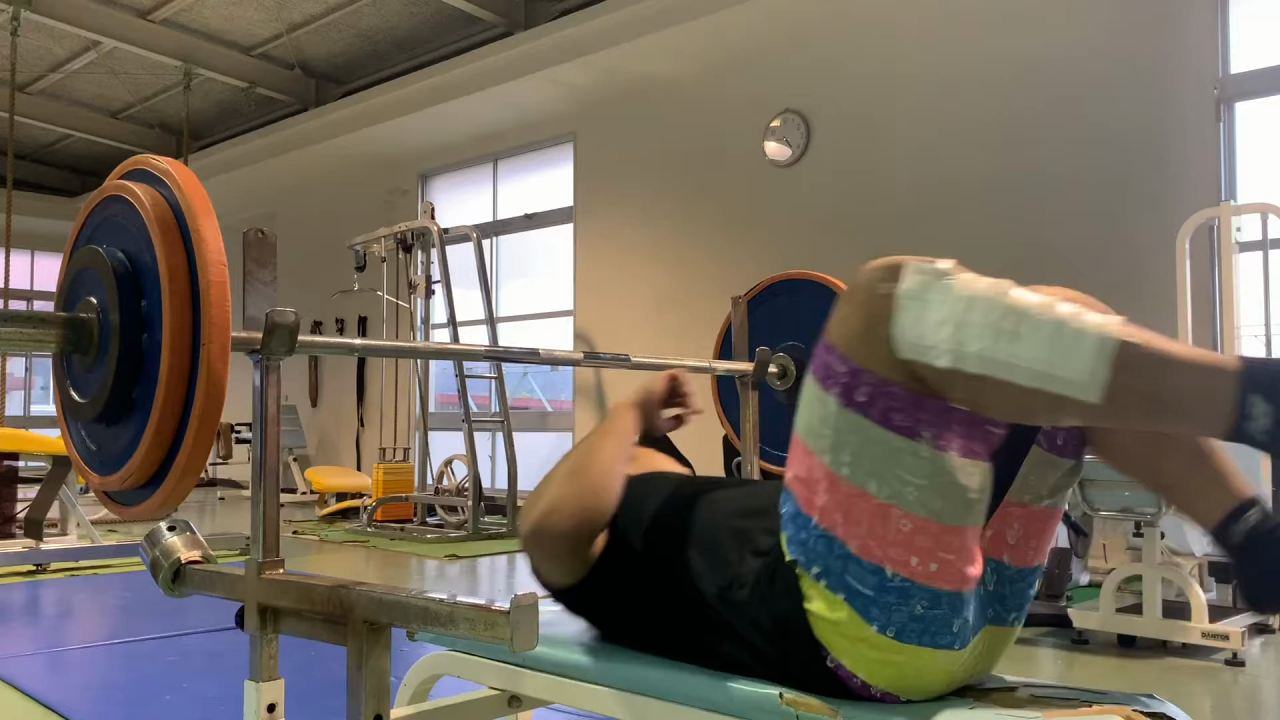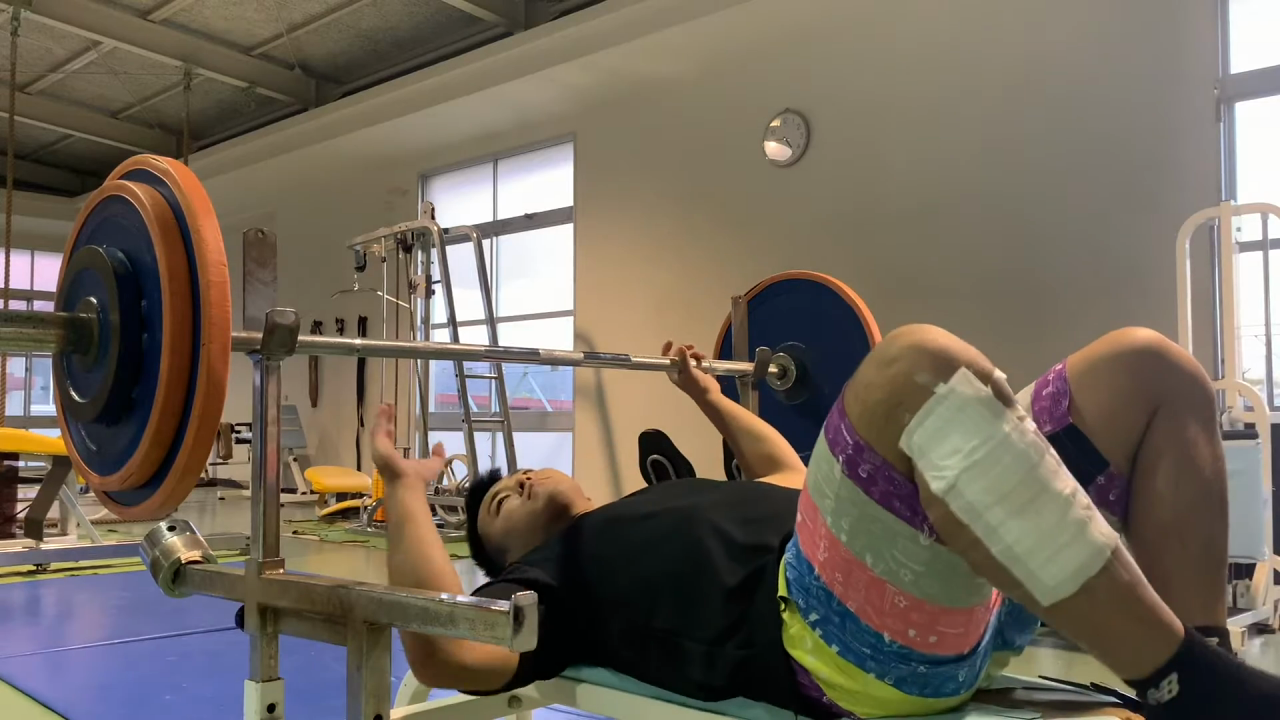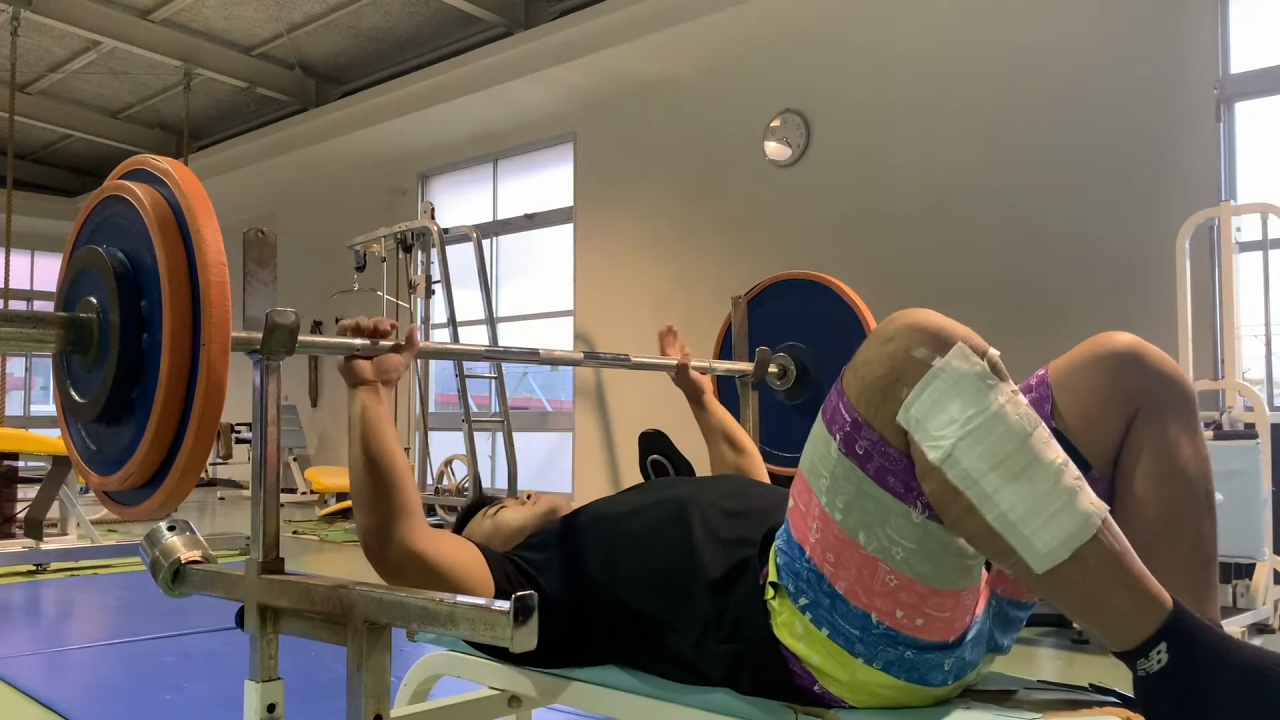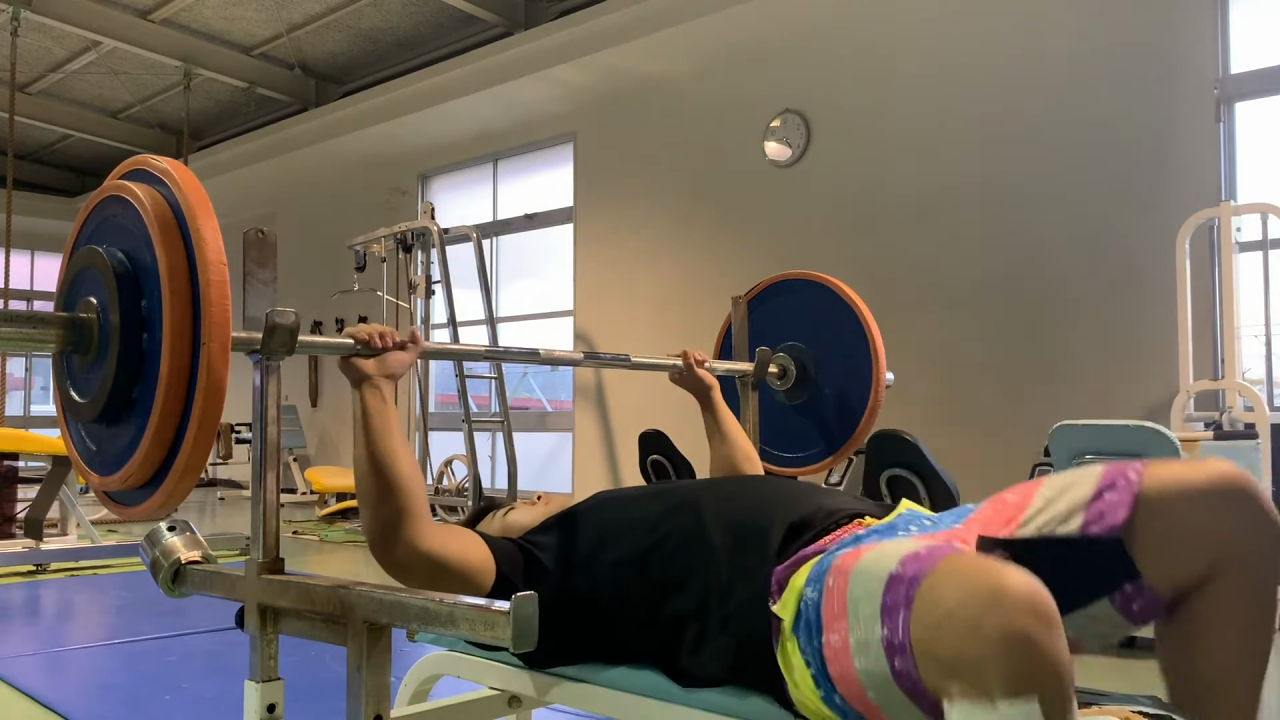
dt=1s
person 1, frame 1
left shoulder: (701, 510)
right shoulder: (610, 544)
right elbow: (553, 533)
right wrist: (627, 420)
left hip: (968, 600)
right hip: (870, 609)
left knee: (1066, 322)
right knee: (892, 294)
person 1, frame 2
left shoulder: (665, 518)
right shoulder: (549, 582)
left elbow: (791, 477)
left wrist: (713, 401)
right wrist: (402, 488)
left hip: (966, 596)
right hip: (850, 632)
left knee: (1147, 369)
right knee: (921, 366)
person 1, frame 3
left shoulder: (631, 532)
right shoulder: (528, 584)
left elbow: (748, 487)
right elbow: (398, 545)
left wrist: (700, 397)
right wrist: (370, 393)
left hip: (950, 594)
right hip: (835, 621)
left knee: (1130, 371)
right knee: (921, 348)
person 1, frame 4
left shoulder: (631, 532)
right shoulder: (532, 573)
right elbow: (405, 542)
left wrist: (710, 400)
right wrist: (374, 389)
left hip: (903, 538)
right hip: (813, 595)
right knee: (1006, 620)
